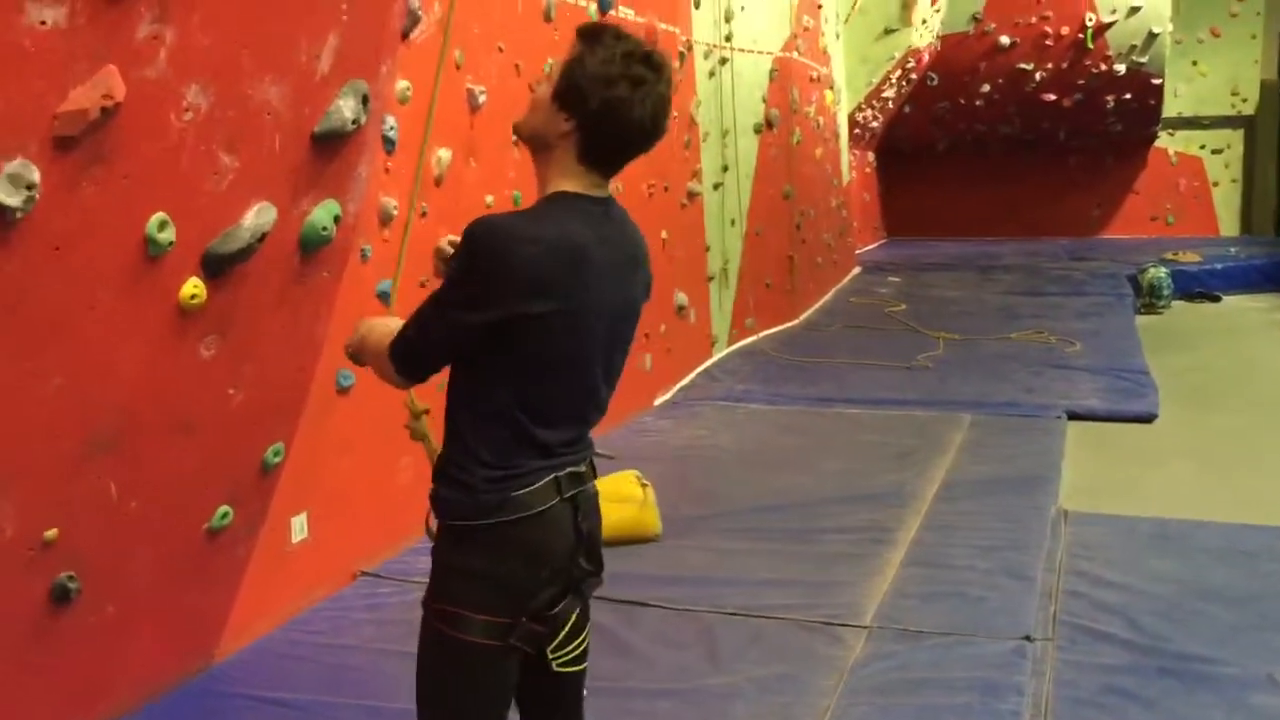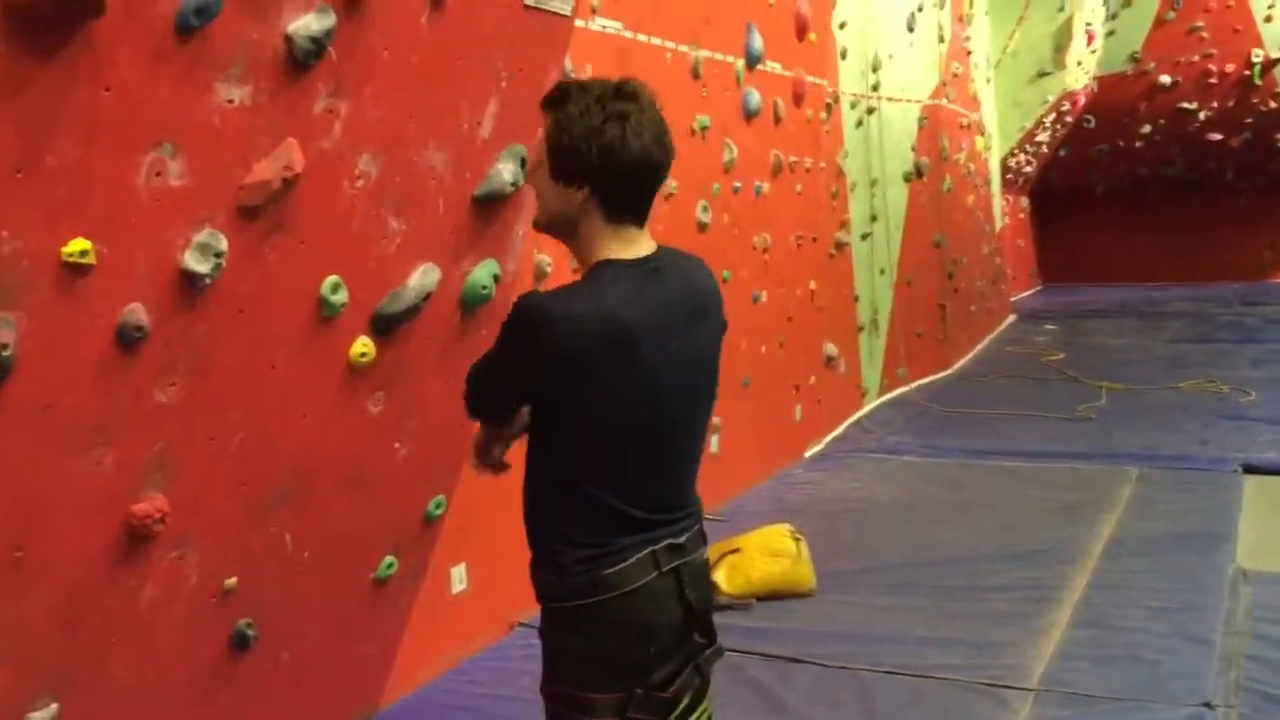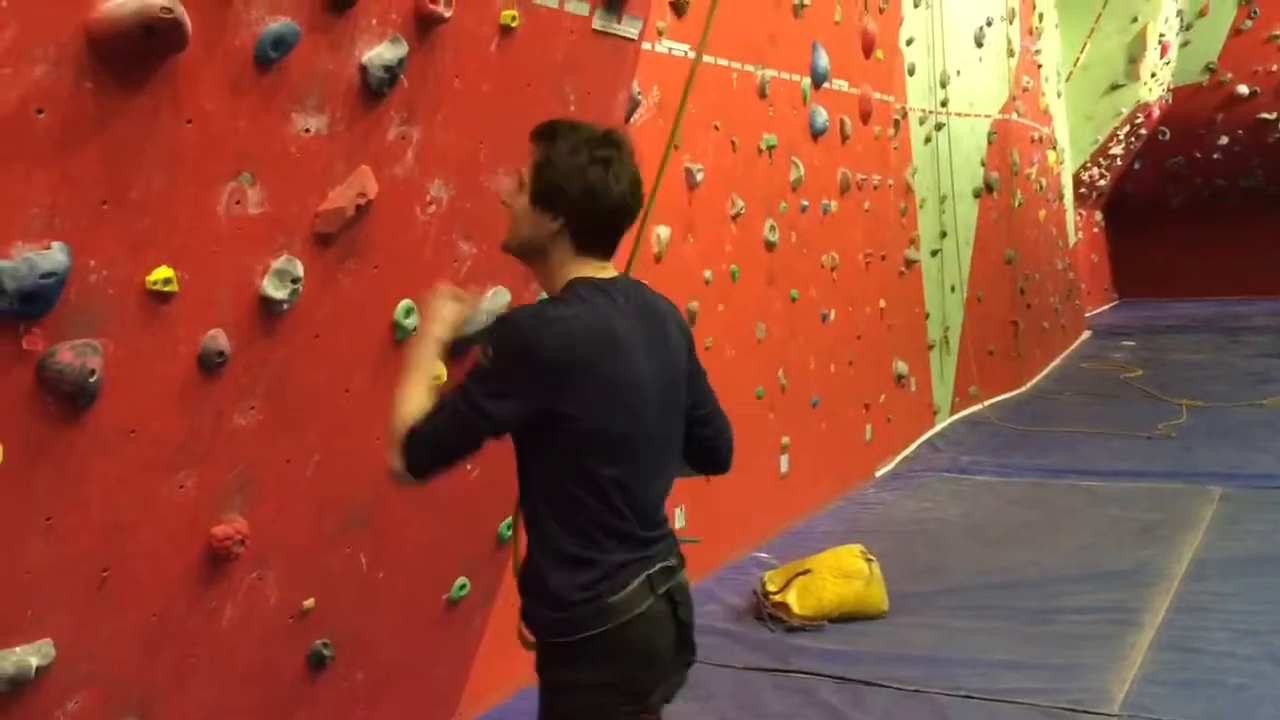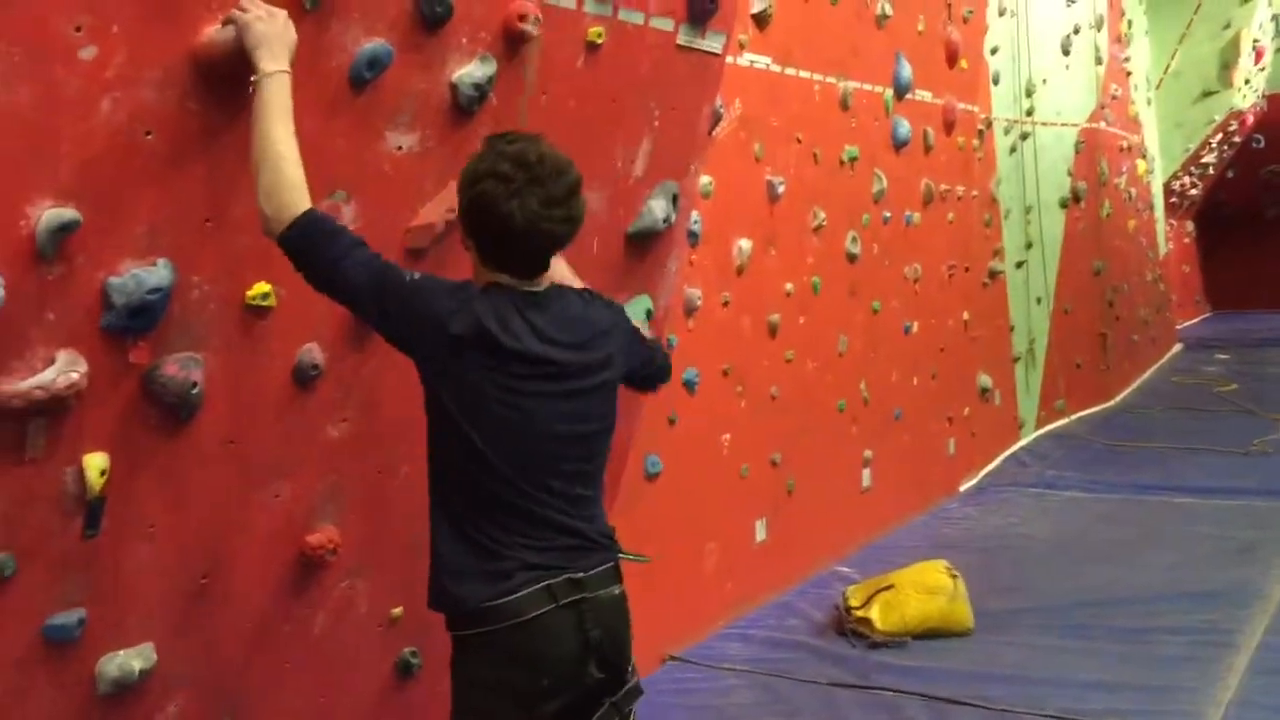
dt=1s
person 1, frame 1
left shoulder: (508, 242)
right shoulder: (626, 246)
left elbow: (405, 364)
left wrist: (372, 336)
left hip: (496, 529)
right hip: (568, 513)
person 1, frame 2
left shoulder: (552, 320)
right shoulder: (697, 285)
left elbow: (483, 403)
right wrist: (522, 418)
left hip: (605, 608)
right hip: (683, 581)
person 1, frame 3
left shoulder: (537, 336)
right shoulder: (660, 316)
left elbow: (413, 455)
right elbow: (714, 451)
left wrist: (428, 344)
left hip: (600, 632)
right hip: (660, 606)
person 1, frame 4
left shoulder: (446, 322)
right shoulder: (598, 326)
left elbow: (285, 212)
right elbow: (655, 362)
left wrist: (274, 67)
left hip: (509, 631)
right hip: (600, 610)
